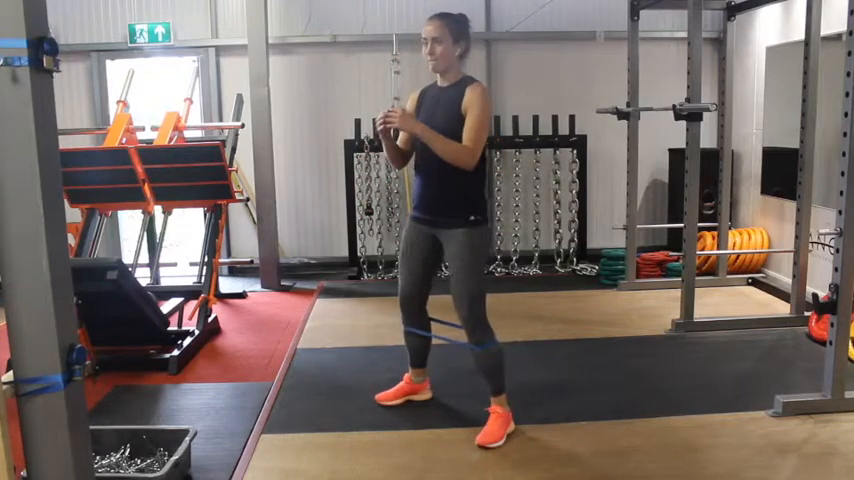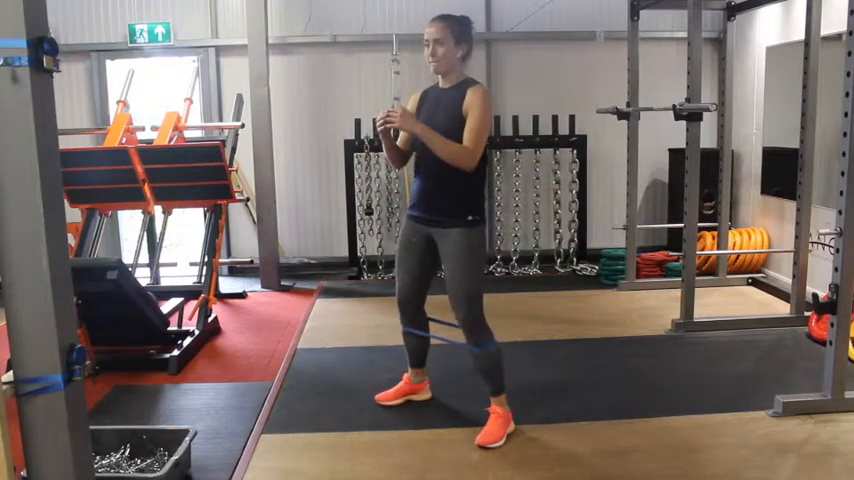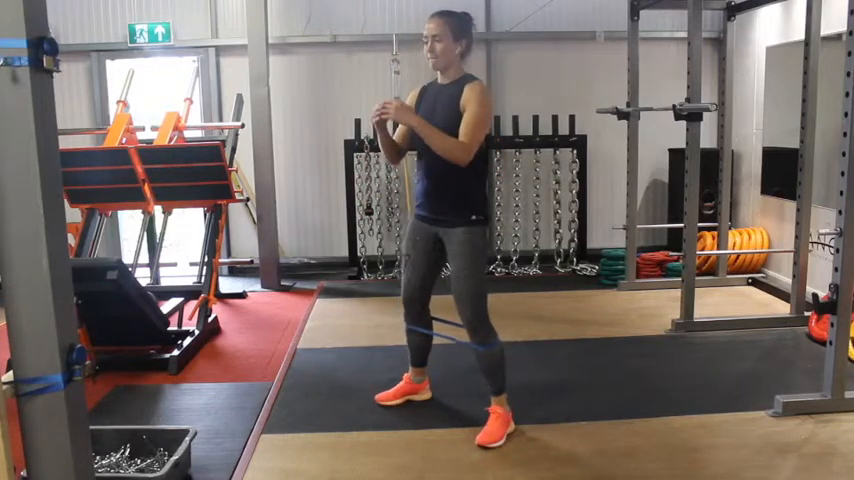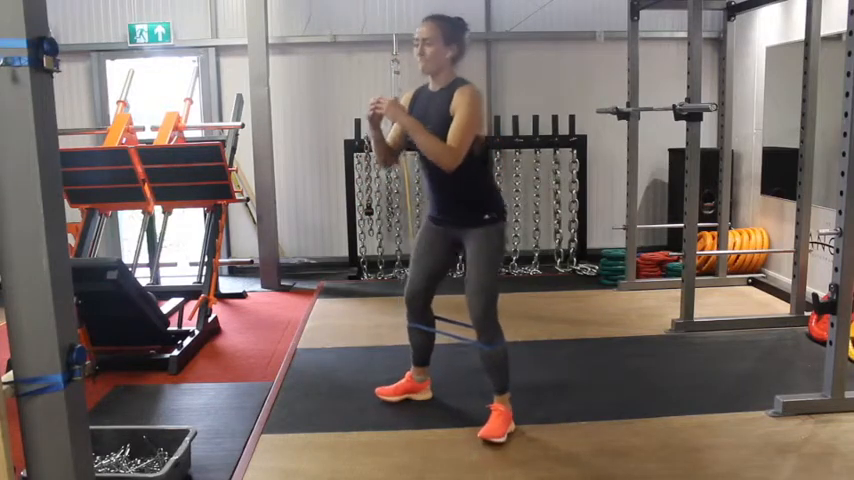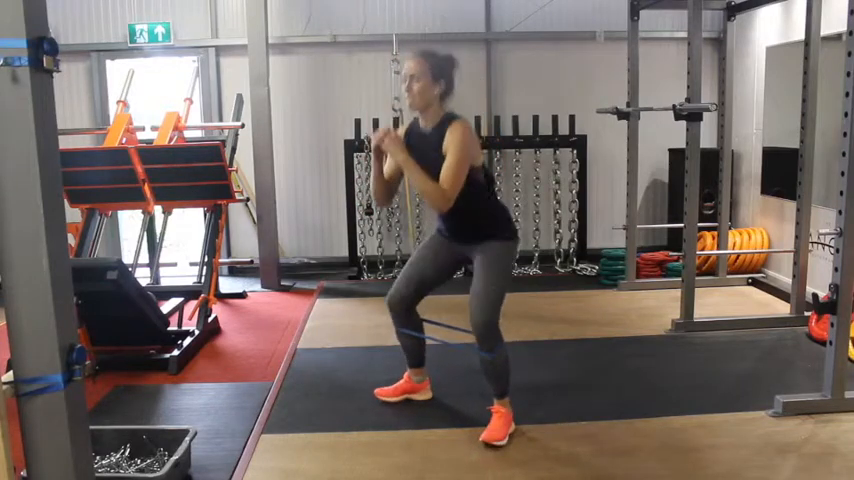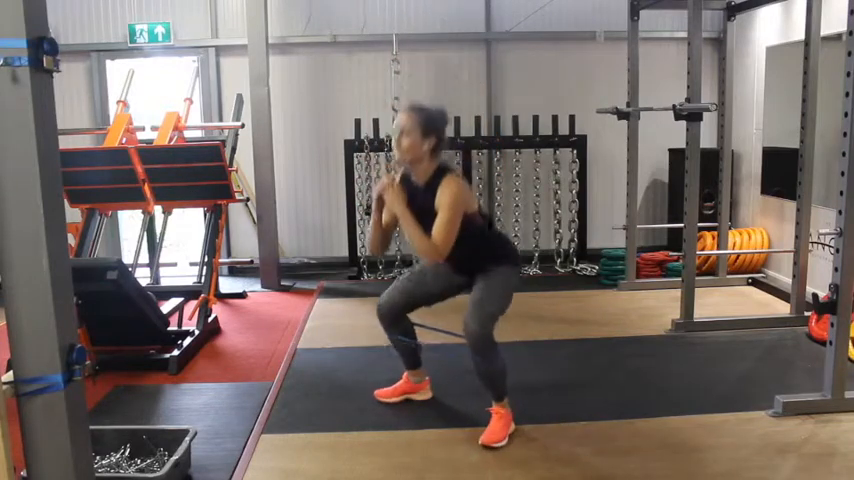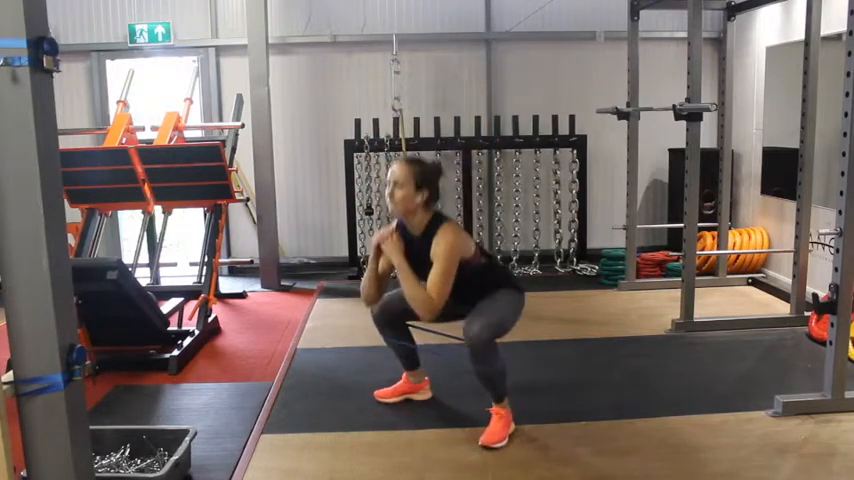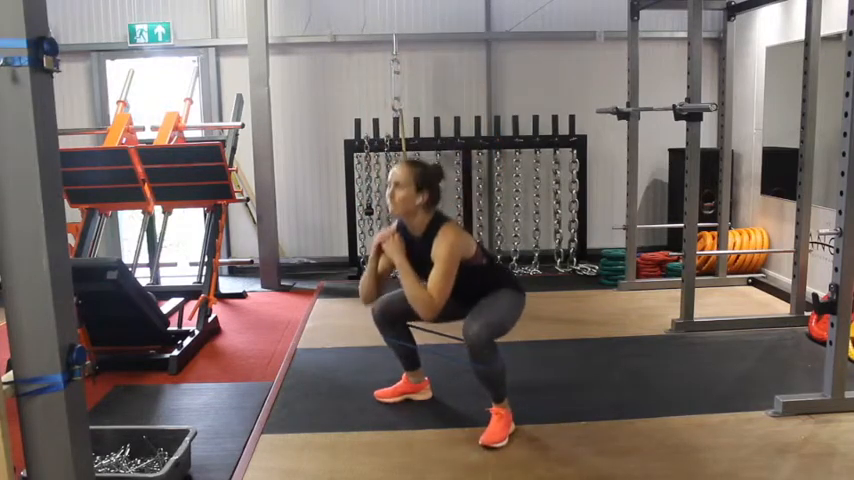
dt=0.2s
person 1, frame 1
left shoulder: (474, 93)
right shoulder: (419, 97)
left elbow: (468, 158)
right elbow: (401, 161)
left wrist: (418, 128)
right wrist: (387, 135)
left hip: (463, 222)
right hip: (422, 218)
left knee: (471, 314)
right knee: (409, 299)
left ankle: (500, 409)
right ankle: (417, 380)
person 1, frame 2
left shoulder: (476, 95)
right shoulder: (420, 98)
left elbow: (468, 158)
right elbow: (400, 161)
left wrist: (417, 128)
right wrist: (388, 135)
left hip: (460, 222)
right hip: (418, 218)
left knee: (468, 315)
right knee: (407, 300)
left ankle: (500, 409)
right ankle: (416, 380)
person 1, frame 3
left shoulder: (474, 91)
right shoulder: (420, 94)
left elbow: (463, 153)
right elbow: (395, 155)
left wrist: (413, 120)
right wrist: (383, 128)
left hip: (465, 221)
right hip: (425, 217)
left knee: (472, 314)
right knee: (412, 299)
left ankle: (501, 409)
right ankle: (417, 380)
person 1, frame 4
left shoulder: (466, 95)
right shoulder: (414, 97)
left elbow: (450, 158)
right elbow: (387, 159)
left wrist: (404, 120)
right wrist: (376, 126)
left hip: (481, 220)
right hip: (440, 219)
left knee: (481, 313)
right knee: (415, 296)
left ankle: (502, 407)
right ankle: (419, 379)
person 1, frame 5
left shoulder: (458, 133)
right shoulder: (407, 133)
left elbow: (442, 200)
right elbow: (382, 198)
left wrist: (402, 157)
right wrist: (379, 158)
left hip: (492, 238)
right hip: (449, 236)
left knee: (482, 321)
right knee: (399, 300)
left ankle: (503, 409)
right ankle: (417, 380)
person 1, frame 6
left shoulder: (450, 187)
right shoulder: (402, 183)
left elbow: (433, 255)
right elbow: (376, 248)
left wrist: (399, 207)
right wrist: (379, 206)
left hip: (496, 265)
right hip: (454, 266)
left knee: (475, 329)
right knee: (387, 308)
left ankle: (502, 410)
right ankle: (416, 380)
person 1, frame 7
left shoulder: (446, 237)
right shoulder: (398, 230)
left elbow: (428, 310)
right elbow: (369, 299)
left wrist: (396, 256)
right wrist: (375, 254)
left hip: (500, 294)
right hip: (457, 297)
left knee: (476, 334)
right knee: (383, 313)
left ankle: (502, 411)
right ankle: (416, 380)
person 1, frame 8
left shoulder: (447, 237)
right shoulder: (398, 232)
left elbow: (429, 310)
right elbow: (367, 297)
left wrist: (399, 258)
right wrist: (376, 255)
left hip: (501, 293)
right hip: (458, 296)
left knee: (476, 334)
right knee: (383, 312)
left ankle: (502, 411)
right ankle: (416, 380)
